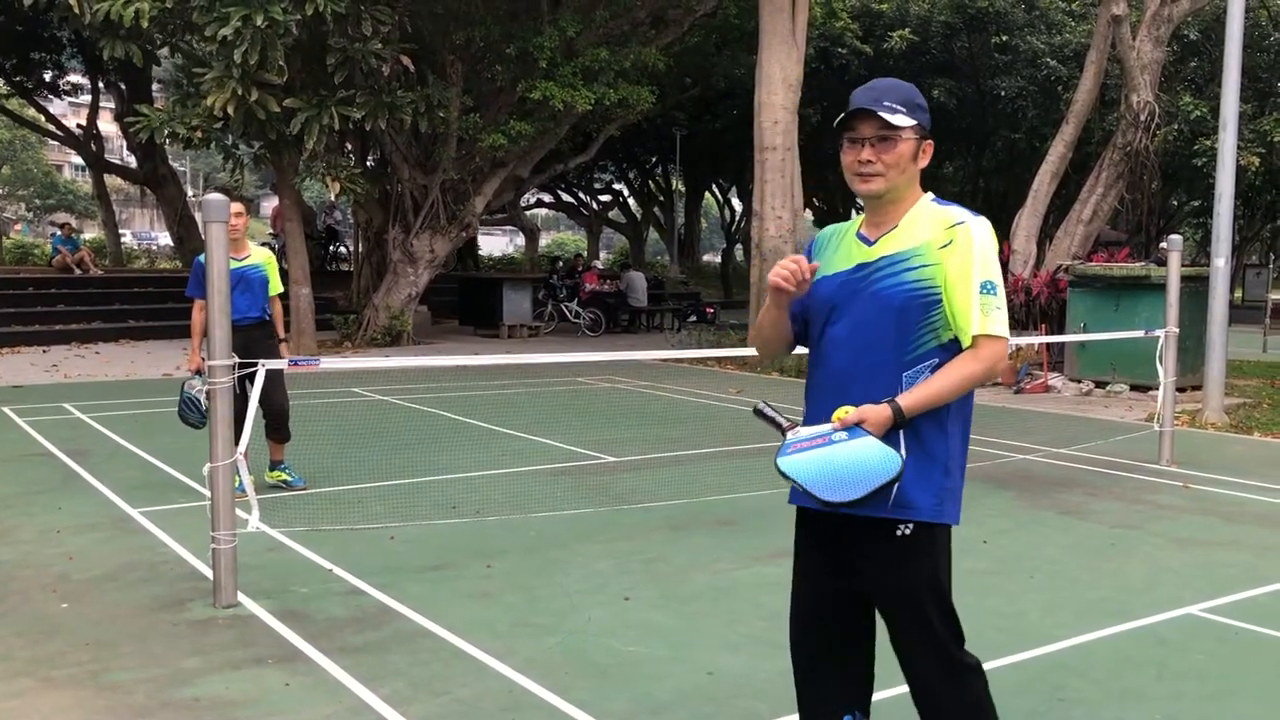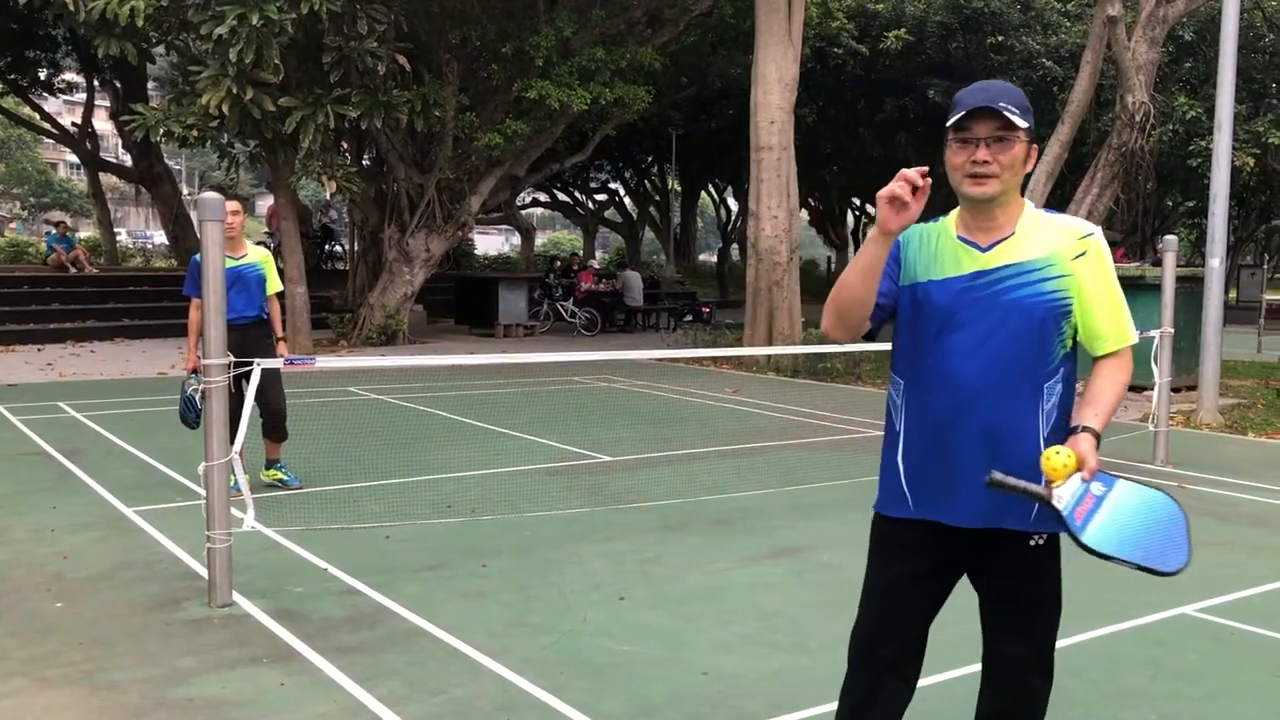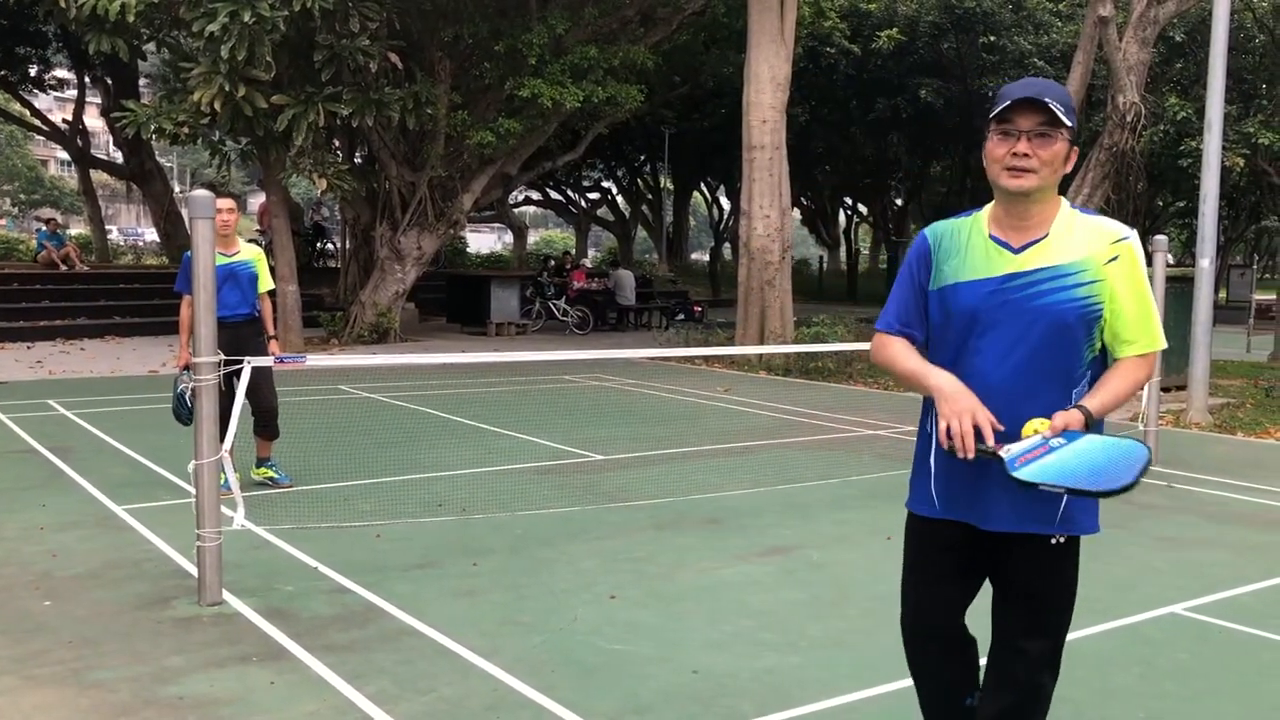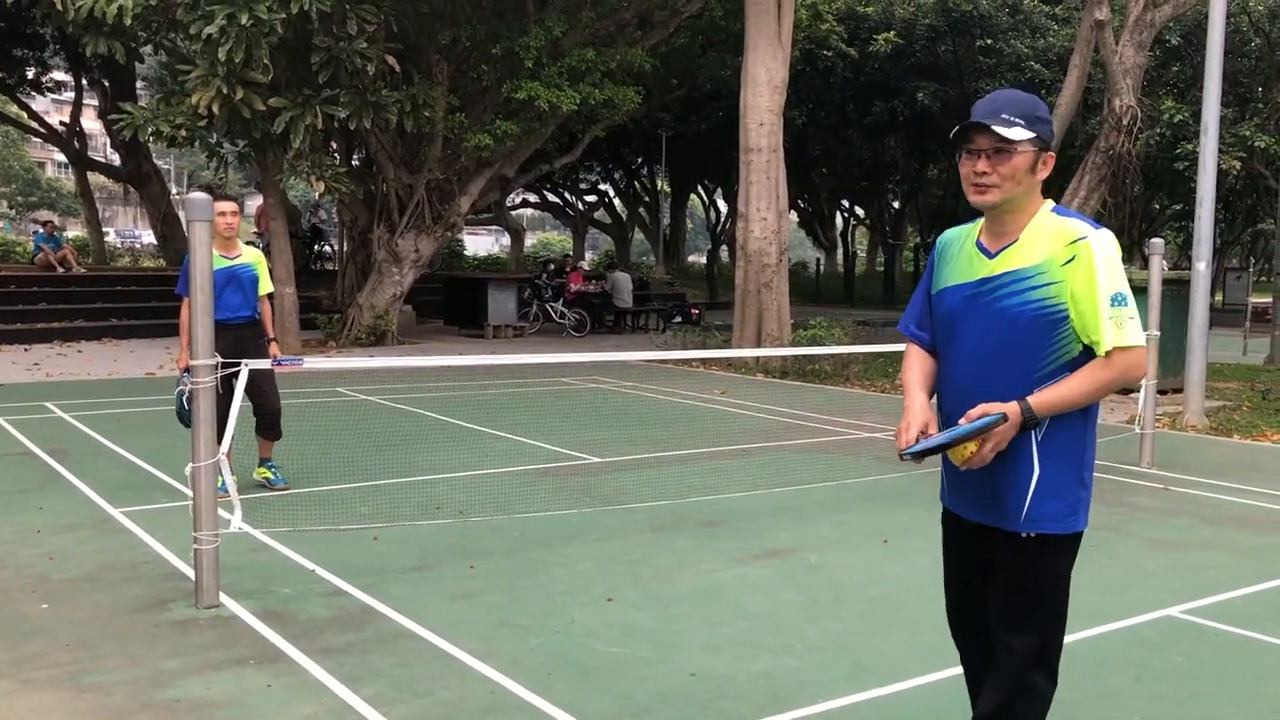
dt=0.5s
person 1, frame 1
left shoulder: (958, 232)
right shoulder: (826, 243)
left elbow: (990, 351)
right elbow: (769, 346)
left wrist: (892, 410)
right wrist: (778, 296)
left hip: (908, 493)
left knee: (933, 653)
right knee: (820, 645)
person 1, frame 2
left shoulder: (1074, 242)
right shoulder: (912, 244)
left elbow: (1115, 353)
right elbow: (841, 327)
left wrist: (1086, 431)
right wrist: (883, 234)
left hip: (1022, 502)
right hip: (915, 498)
left knee: (1019, 665)
right knee: (879, 648)
person 1, frame 3
left shoulder: (1108, 245)
right shoulder: (939, 242)
left elbow: (1140, 355)
right elbow: (887, 342)
left wrist: (1083, 415)
right wrist: (943, 385)
left hip: (1044, 500)
right hip: (943, 492)
left knee: (1023, 661)
right knee: (927, 631)
person 1, frame 4
left shoulder: (1081, 245)
right shoulder: (950, 246)
left elbow: (1127, 360)
right elbow: (921, 343)
left wrist: (1022, 412)
right wrist: (917, 401)
left hip: (1039, 499)
right hip: (965, 489)
left knee: (1021, 654)
right knee: (971, 631)
person 2, frame 1
left shoulder: (265, 256)
right shoulder: (206, 262)
right elbow: (200, 309)
left wrist: (282, 341)
right wrist: (195, 352)
left hip: (262, 337)
right hip: (227, 340)
left knee: (277, 405)
right knee: (234, 410)
left ankle: (277, 468)
right ankle: (241, 474)
person 2, frame 2
left shoulder: (263, 256)
right shoulder: (203, 260)
right elbow: (197, 307)
left wrist: (280, 339)
right wrist: (192, 351)
left hip: (259, 335)
right hip: (223, 339)
left knee: (275, 405)
right knee: (229, 410)
left ankle: (273, 467)
person 2, frame 3
left shoulder: (255, 253)
right shoulder: (195, 257)
right elbow: (188, 304)
left wrist: (272, 337)
right wrist: (184, 348)
left hip: (250, 334)
right hip: (215, 336)
left knee: (266, 403)
right knee: (219, 408)
left ankle: (263, 465)
right ankle: (226, 471)
person 2, frame 4
left shoulder: (256, 257)
right elbow: (188, 307)
left wrist: (272, 340)
right wrist: (184, 350)
left hip: (251, 336)
right hip: (216, 338)
left knee: (269, 404)
right knee: (219, 411)
left ankle: (265, 465)
right ankle: (224, 473)
